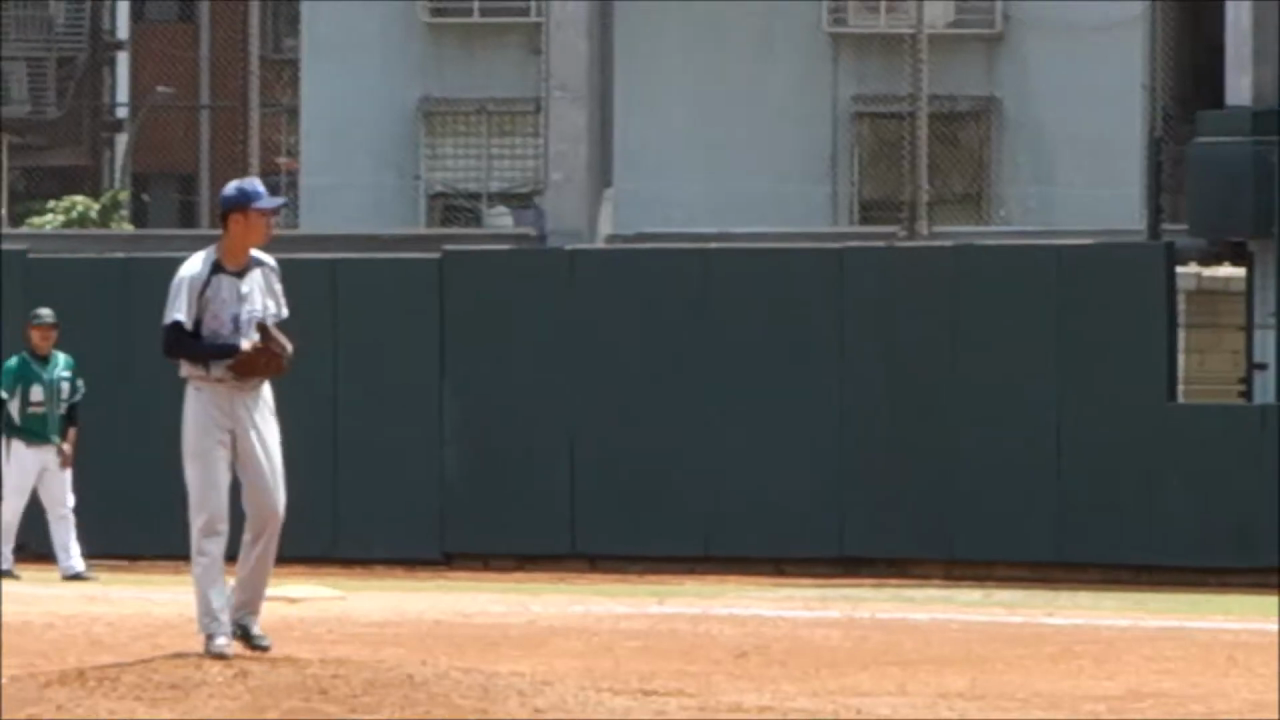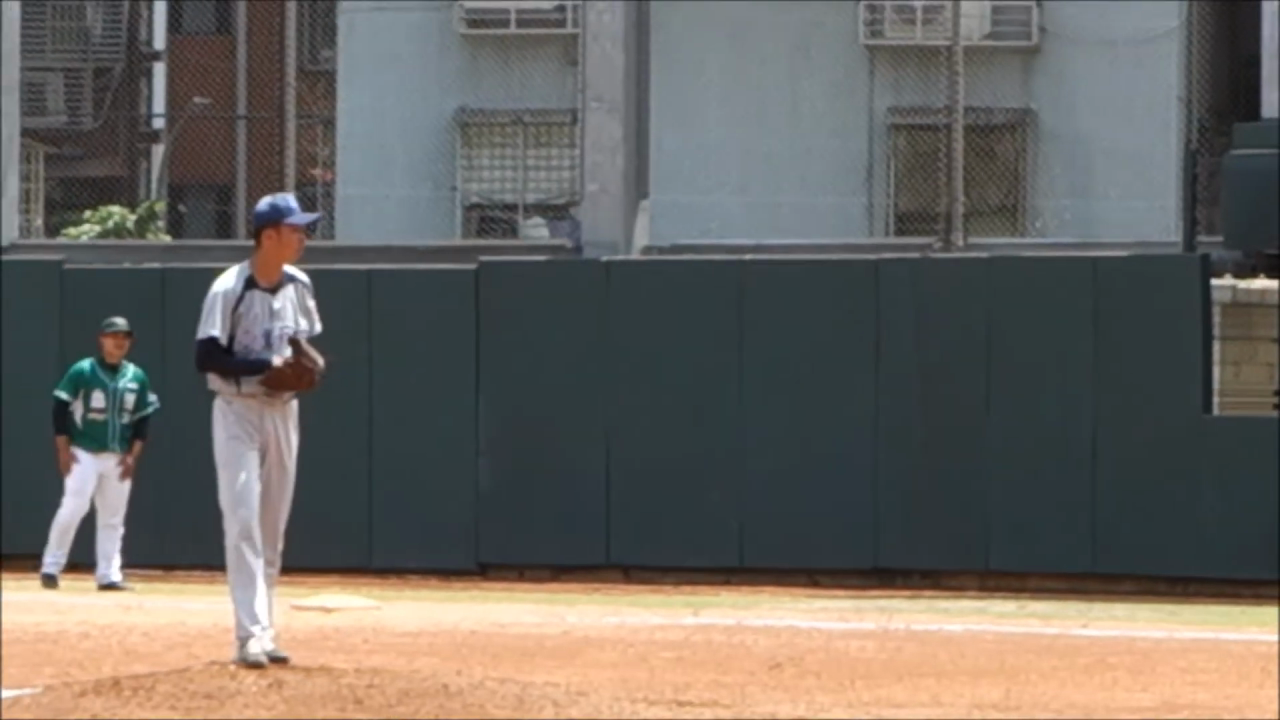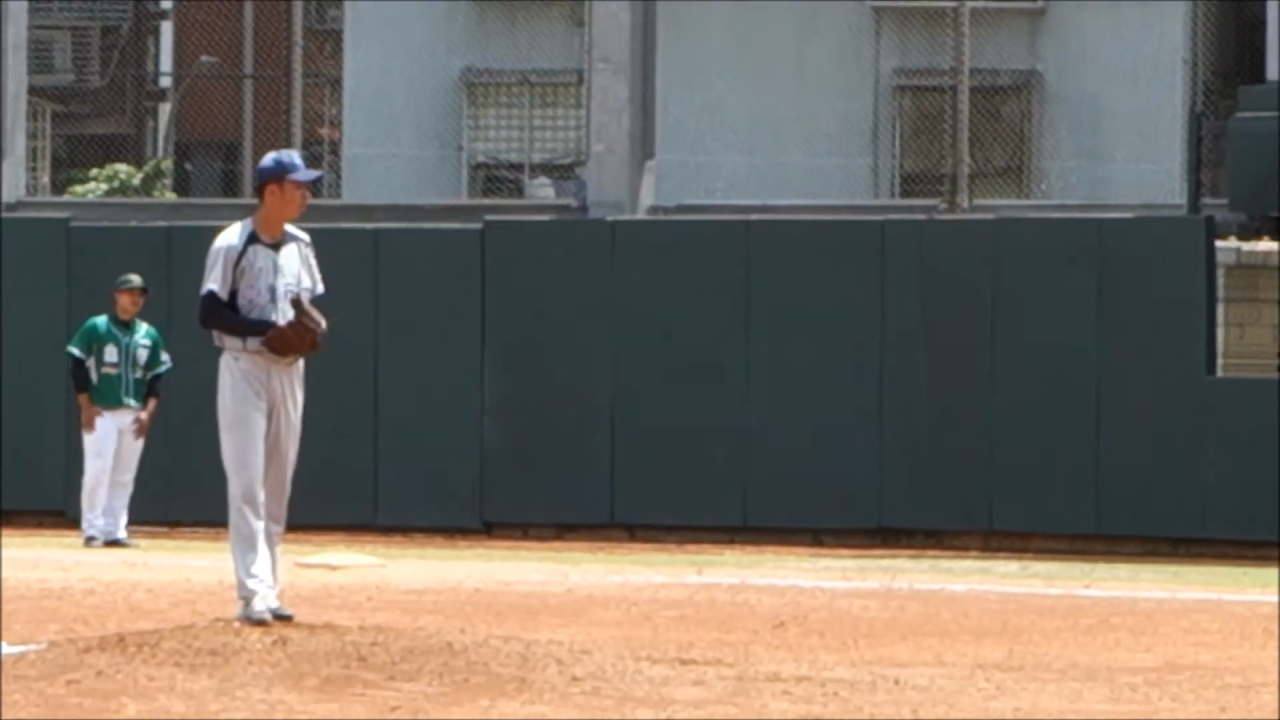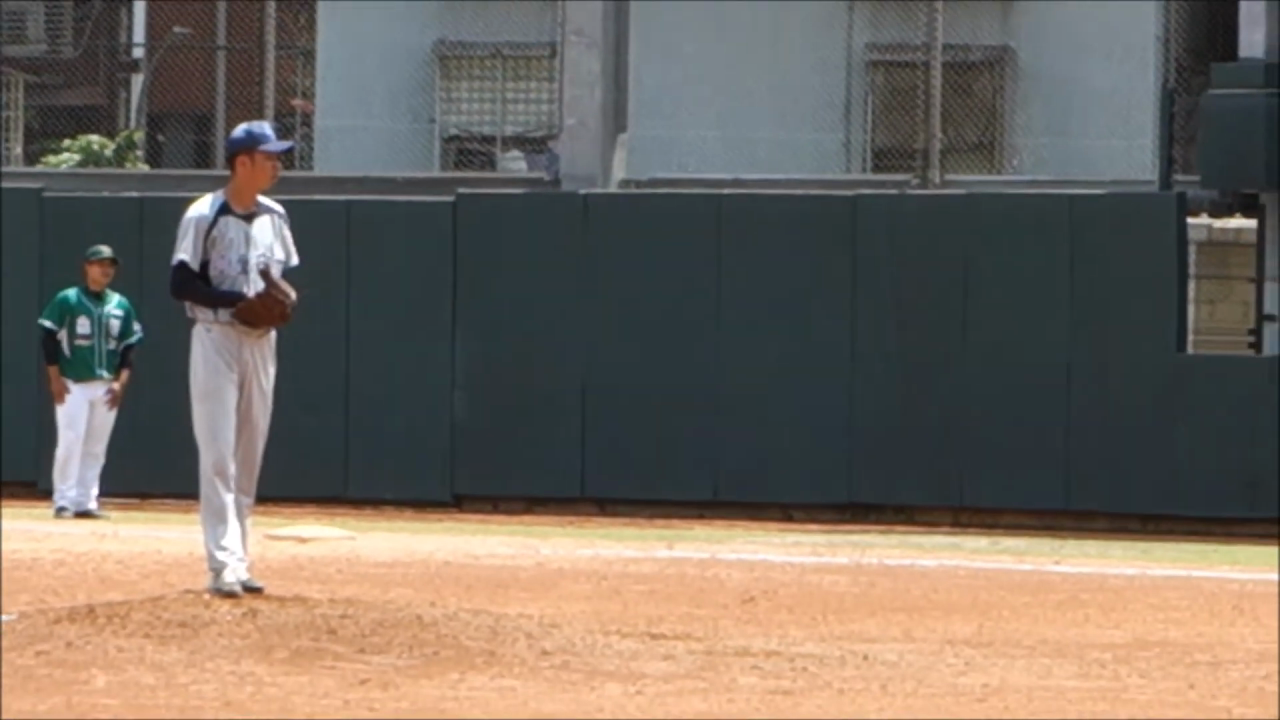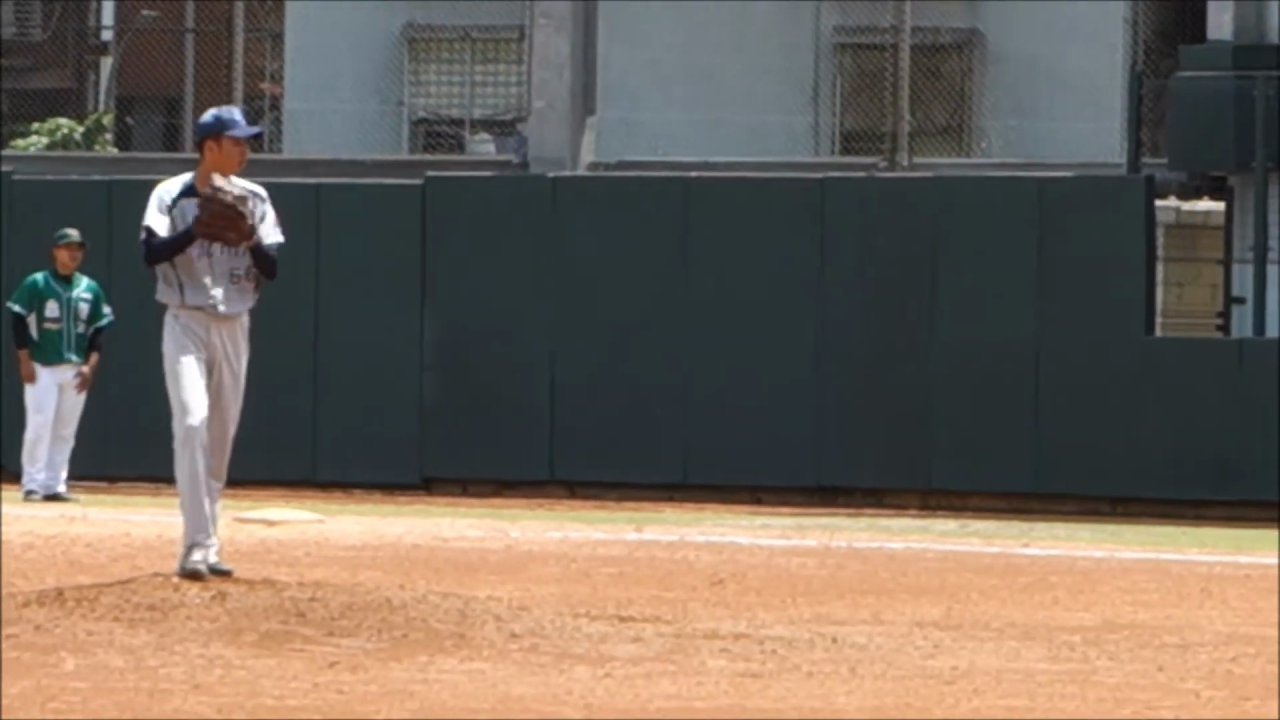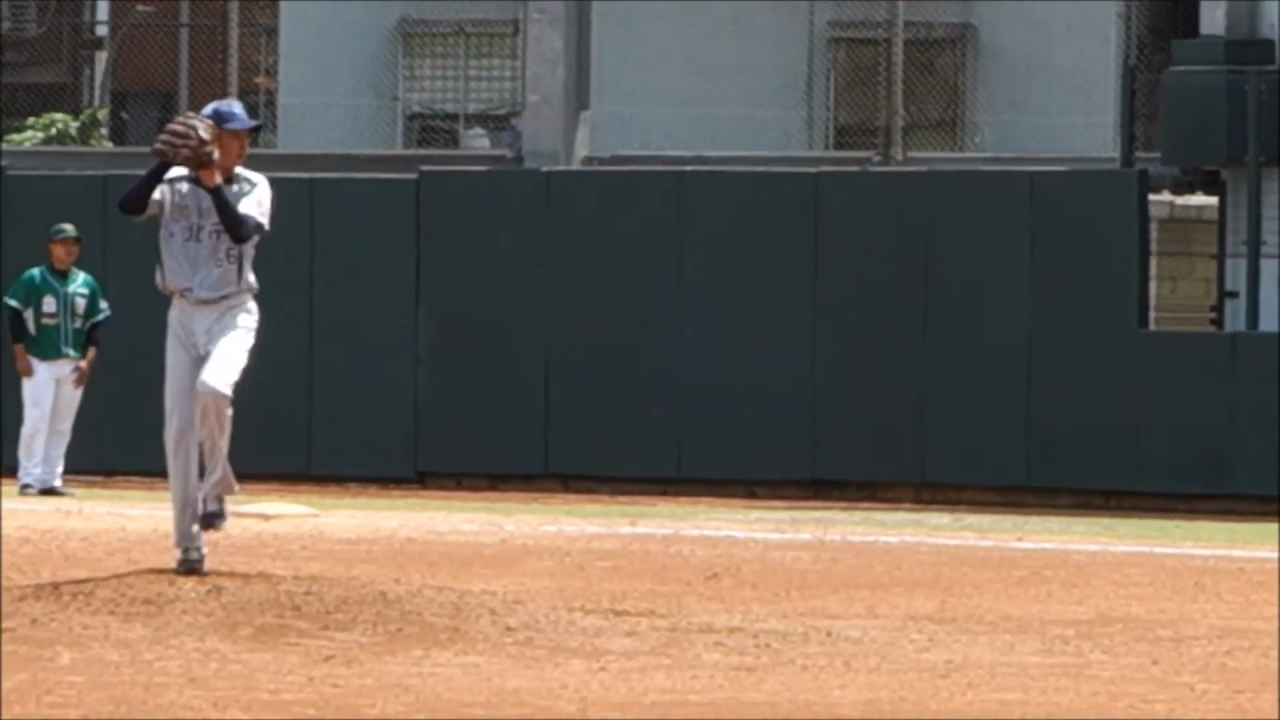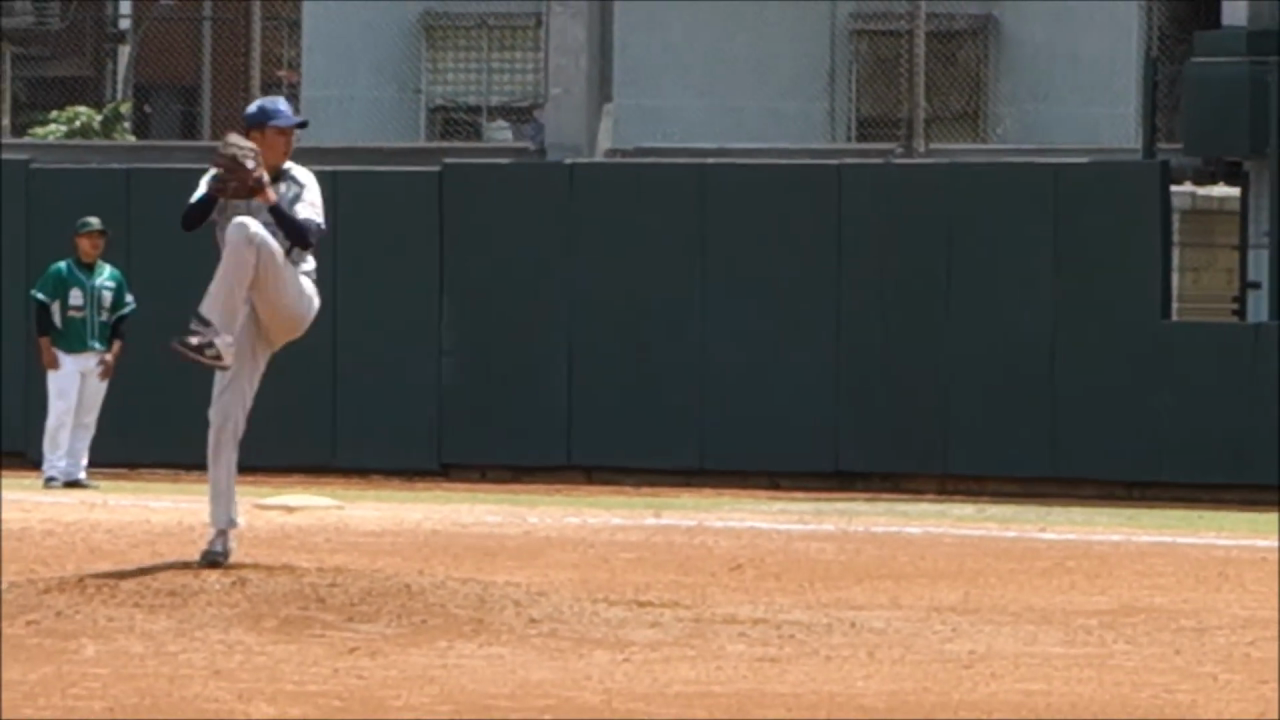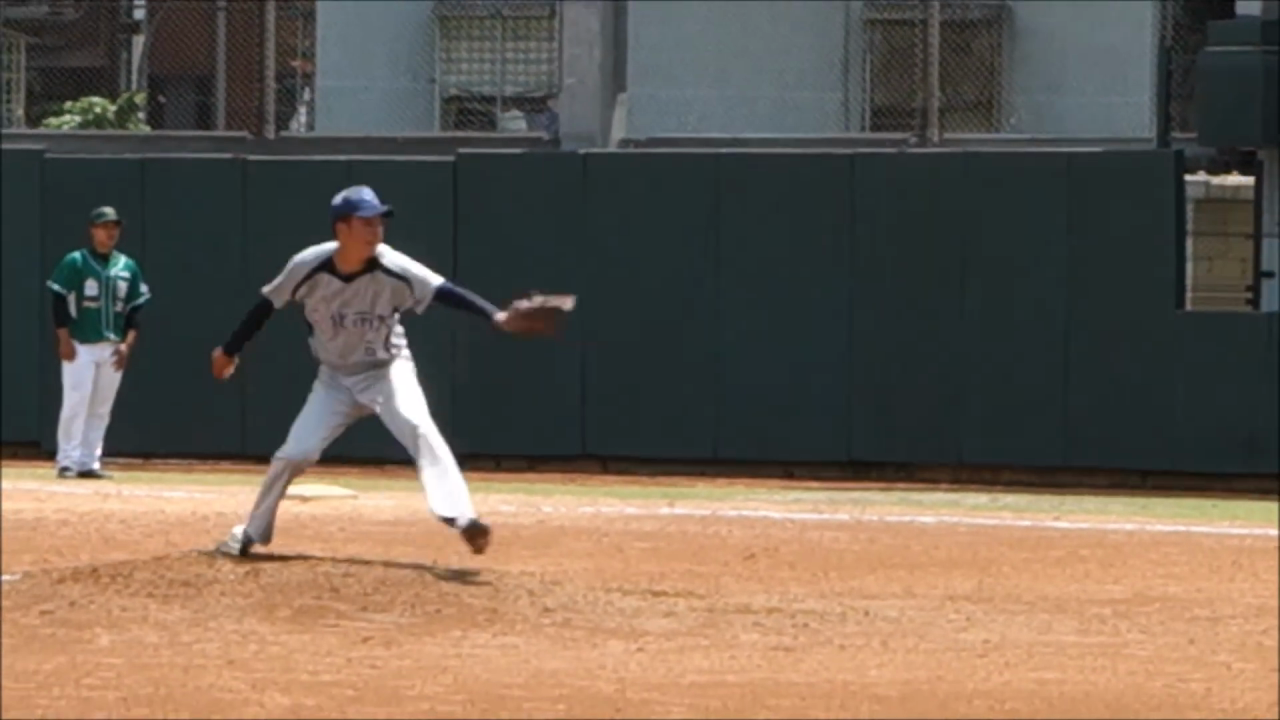
dt=0.4s
person 1, frame 1
left shoulder: (267, 268)
right shoulder: (195, 273)
right elbow: (173, 343)
right wrist: (232, 350)
left hip: (255, 396)
right hip: (208, 399)
left knee: (270, 507)
right knee: (209, 516)
left ankle: (244, 615)
right ankle: (214, 629)
person 1, frame 2
left shoulder: (299, 285)
right shoulder: (228, 289)
right elbow: (206, 358)
right wrist: (265, 366)
left hip: (283, 412)
right hip: (237, 412)
left knee: (272, 529)
right knee: (244, 523)
left ankle: (263, 631)
right ankle: (251, 634)
person 1, frame 3
left shoulder: (301, 244)
right shoulder: (232, 245)
right elbow: (209, 314)
right wrist: (268, 327)
left hip: (289, 371)
right hip: (245, 370)
left knee: (278, 486)
right knee: (247, 484)
left ankle: (267, 590)
right ankle: (254, 593)
person 1, frame 4
left shoulder: (275, 216)
right shoulder: (204, 215)
right elbow: (180, 285)
right wrist: (238, 299)
left hip: (261, 344)
right hip: (217, 342)
left knee: (249, 458)
right knee: (218, 456)
left ankle: (237, 562)
right ankle: (224, 565)
person 1, frame 5
left shoulder: (254, 197)
right shoulder: (171, 195)
left elbow: (271, 269)
right elbow: (152, 254)
left wrist: (248, 237)
right wrist: (200, 227)
left hip: (233, 328)
right hip: (186, 326)
left knee: (220, 440)
right knee: (192, 425)
left ankle: (207, 546)
right ankle: (195, 545)
person 1, frame 6
left shoulder: (253, 185)
right shoulder: (172, 184)
left elbow: (241, 232)
right elbow: (128, 206)
left wrist: (215, 183)
right wrist: (166, 162)
left hip: (233, 313)
right hip: (185, 314)
left knee: (213, 387)
right knee: (179, 429)
left ankle: (217, 481)
right ankle: (190, 543)
person 1, frame 7
left shoulder: (301, 181)
right shoulder: (222, 179)
left elbow: (307, 237)
right elbow: (189, 222)
left wrist: (271, 201)
right wrist: (221, 185)
left hip: (293, 302)
right hip: (247, 309)
left knee: (245, 230)
right knee: (225, 417)
left ankle: (211, 335)
right ankle: (222, 532)
person 1, frame 8
left shoulder: (395, 269)
right shoulder: (308, 265)
left elbow: (450, 292)
right elbow: (269, 303)
left wrist: (497, 317)
right wrist: (231, 348)
left hip: (388, 370)
right hip: (337, 378)
left knee: (417, 425)
right knee: (294, 455)
left ankle: (459, 517)
right ankle: (252, 532)
person 2, frame 1
left shoulder: (67, 365)
left elbow: (72, 407)
left wrist: (69, 442)
left hip: (56, 448)
left knee: (62, 507)
left ankle: (72, 565)
person 2, frame 2
left shoulder: (137, 377)
right shoulder: (82, 370)
left elbow: (143, 419)
right elbow: (60, 410)
left wrist: (133, 455)
right wrist: (63, 450)
left hip: (118, 458)
right hip: (83, 454)
left knee: (113, 518)
right knee: (72, 509)
left ankle: (109, 575)
right ankle: (51, 566)
person 2, frame 3
left shoulder: (150, 335)
right shoulder: (95, 327)
left elbow: (156, 377)
right elbow: (78, 367)
left wrist: (148, 412)
right wrist: (86, 407)
left hip: (133, 415)
right hip: (100, 413)
left knee: (124, 476)
right knee: (97, 471)
left ankle: (115, 531)
right ankle: (93, 530)
person 2, frame 4
left shoulder: (122, 305)
right shoulder: (67, 299)
left elbow: (129, 347)
right elbow: (49, 339)
left wrist: (121, 381)
right wrist: (55, 379)
left hip: (106, 386)
right hip: (73, 384)
left knee: (96, 448)
right knee: (70, 443)
left ankle: (85, 502)
right ankle: (64, 501)
person 2, frame 5
left shoulder: (91, 288)
right shoulder: (36, 283)
left elbow: (98, 331)
right elbow: (19, 322)
left wrist: (91, 365)
right wrist: (25, 361)
left hip: (76, 370)
right hip: (42, 367)
left knee: (66, 431)
right knee: (39, 426)
left ankle: (54, 485)
right ankle: (32, 484)
person 2, frame 6
left shoulder: (88, 283)
right shoulder: (33, 278)
left elbow: (95, 325)
right elbow: (15, 317)
left wrist: (88, 360)
right wrist: (21, 356)
left hip: (73, 364)
right hip: (39, 362)
left knee: (62, 425)
right knee: (36, 421)
left ankle: (50, 479)
right ankle: (28, 478)
person 2, frame 7
left shoulder: (114, 276)
right shoulder: (59, 271)
left elbow: (121, 319)
right elbow: (42, 310)
left wrist: (113, 353)
right wrist: (46, 349)
left hip: (98, 358)
right hip: (64, 355)
left knee: (87, 419)
right knee: (61, 414)
left ankle: (74, 472)
right ankle: (53, 471)
person 2, frame 8
left shoulder: (128, 267)
right shoulder: (75, 262)
left elbow: (135, 309)
right elbow: (59, 302)
left wrist: (128, 343)
right wrist: (64, 340)
left hip: (113, 348)
right hip: (80, 345)
left knee: (101, 409)
right knee: (75, 404)
left ankle: (89, 462)
right ankle: (67, 461)
